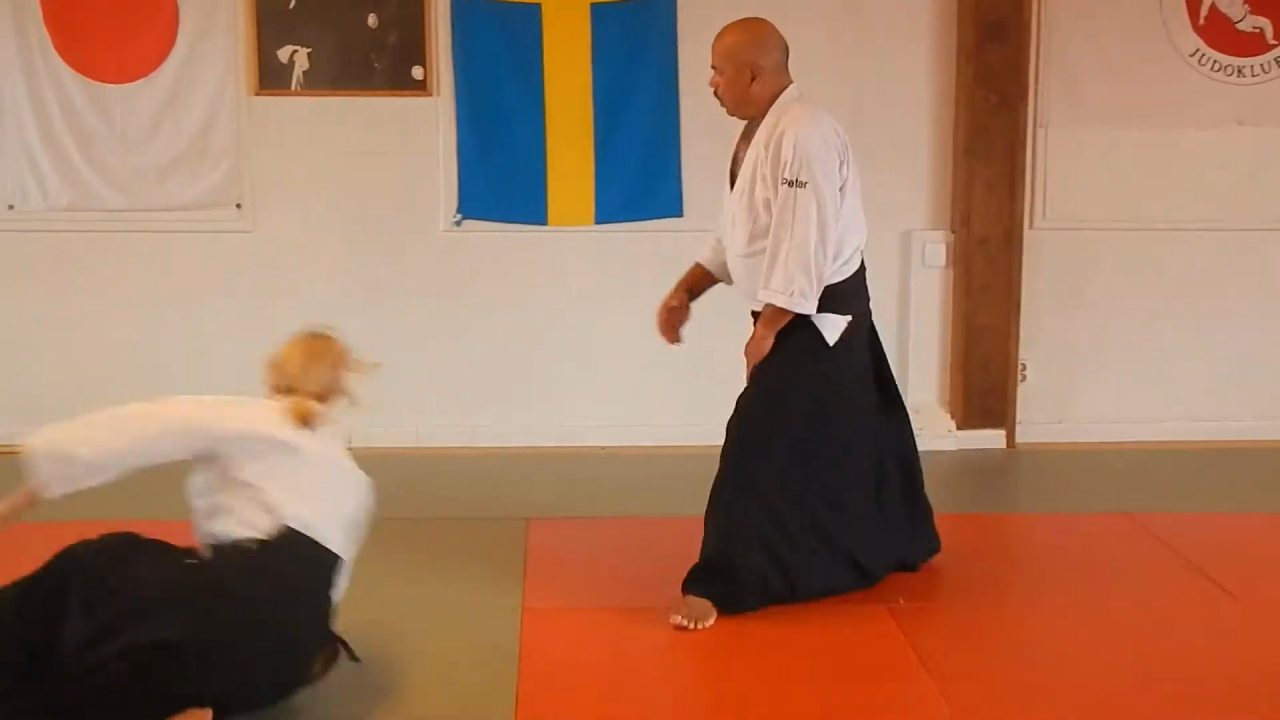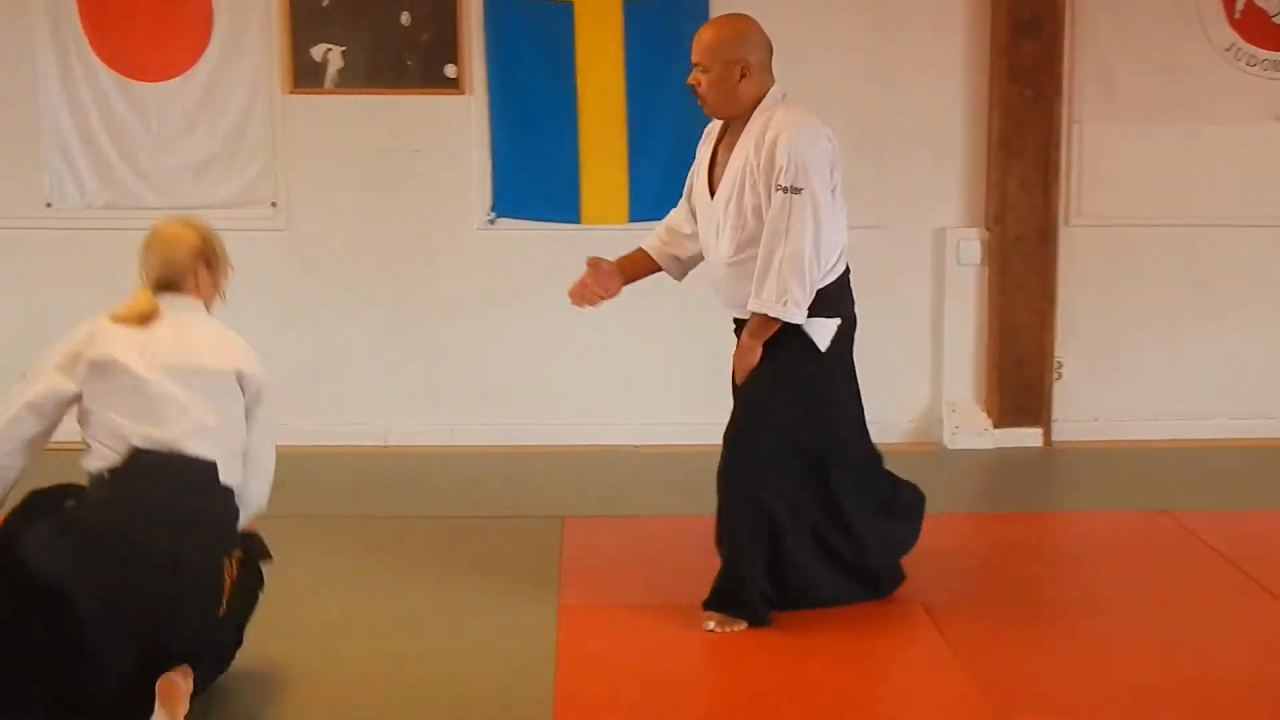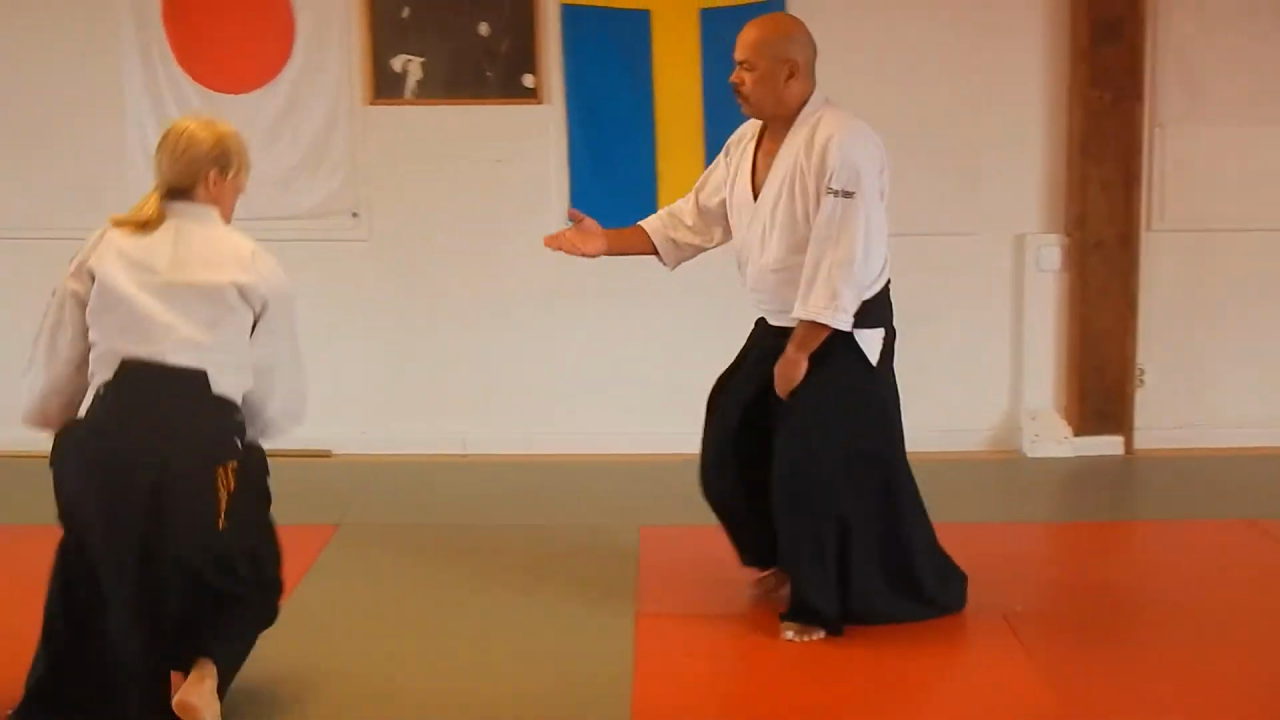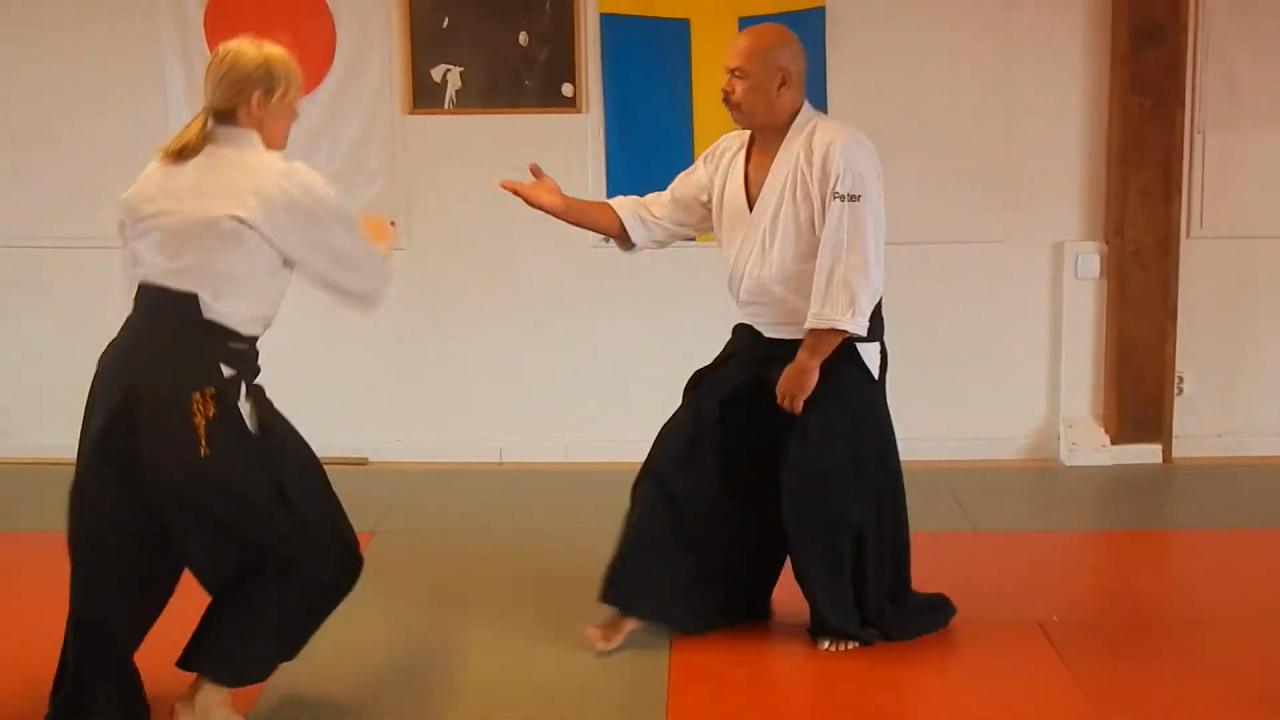
dt=0.2s
person 1, frame 1
left shoulder: (800, 132)
right shoulder: (762, 131)
left elbow: (806, 246)
right elbow: (743, 234)
left wrist: (766, 328)
right wrist: (687, 290)
left hip: (816, 317)
right hip: (809, 316)
left knee: (761, 445)
right knee: (853, 437)
left ankle: (722, 583)
right ankle: (897, 542)
person 1, frame 2
left shoulder: (794, 137)
right shoulder: (719, 136)
left elbow: (796, 253)
right elbow: (689, 225)
left wrist: (755, 340)
right wrist: (620, 273)
left hip: (802, 321)
right hip: (767, 318)
left knee: (760, 453)
right knee: (820, 444)
left ankle: (747, 592)
right ankle: (882, 528)
person 1, frame 3
left shoulder: (843, 142)
right shoulder: (747, 140)
left elbow: (842, 261)
right elbow: (696, 217)
left wrist: (802, 350)
right wrist: (611, 243)
left hip: (841, 336)
right hip: (778, 327)
left knee: (827, 469)
right knee: (735, 445)
left ankle: (827, 601)
right ankle: (789, 559)
person 1, frame 4
left shoulder: (839, 150)
right shoulder: (727, 154)
left elbow: (850, 267)
right elbow: (658, 215)
left wrist: (811, 360)
right wrist: (568, 209)
left hip: (836, 351)
right hip: (757, 344)
left knee: (831, 488)
right knee: (686, 464)
left ankle: (854, 615)
right ankle: (647, 599)
person 2, frame 1
left shoulder: (240, 416)
right shoulder: (353, 480)
left elbow: (108, 441)
left hip: (232, 606)
right hip: (289, 644)
left knee: (86, 575)
person 2, frame 2
left shoulder: (98, 337)
right shoulder: (239, 357)
right elbow: (252, 484)
left hip: (113, 527)
right hip: (201, 543)
right ankle: (178, 679)
person 2, frame 3
left shoulder: (106, 246)
right shoulder: (254, 265)
left elbow: (55, 363)
right elbow: (282, 405)
left wrist: (59, 425)
right wrist: (229, 440)
left hip: (106, 442)
right hip: (201, 448)
right knee: (241, 579)
person 2, frame 4
left shoulder: (160, 174)
right shoulder: (286, 183)
right elbow: (365, 281)
right wrist: (374, 242)
left hip: (127, 375)
right hip: (200, 389)
left knee: (118, 563)
right knee: (312, 551)
